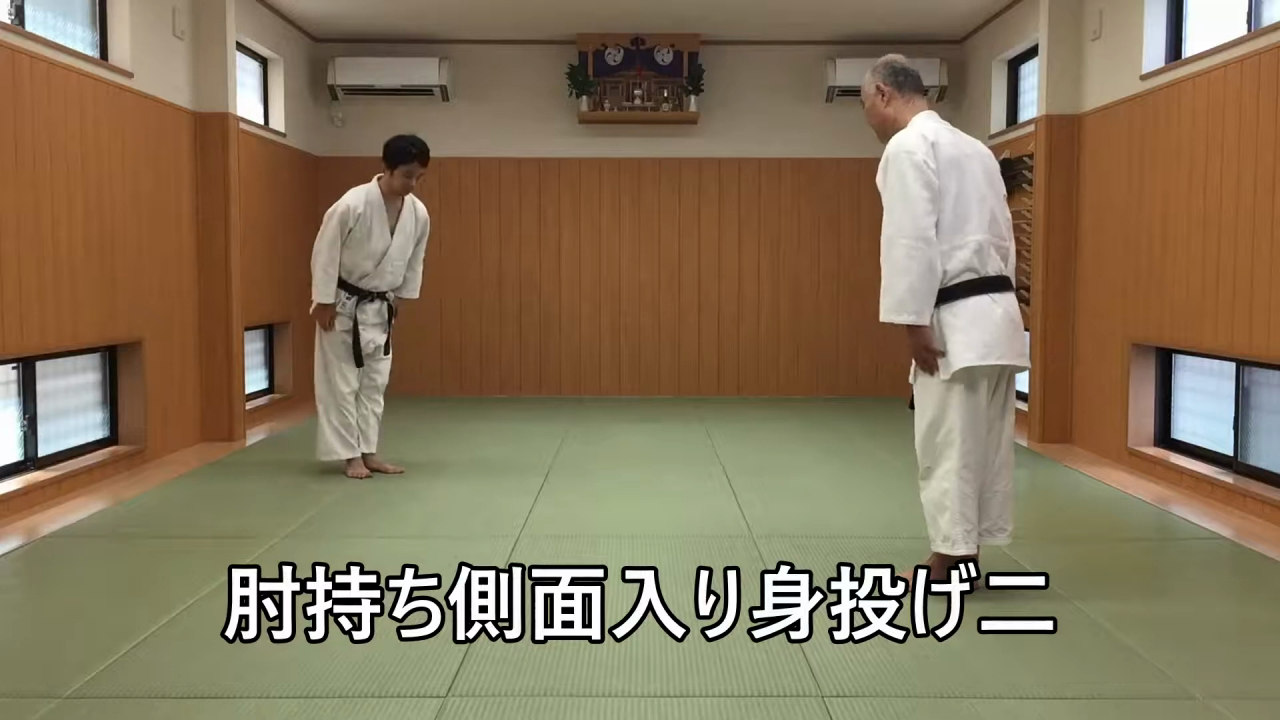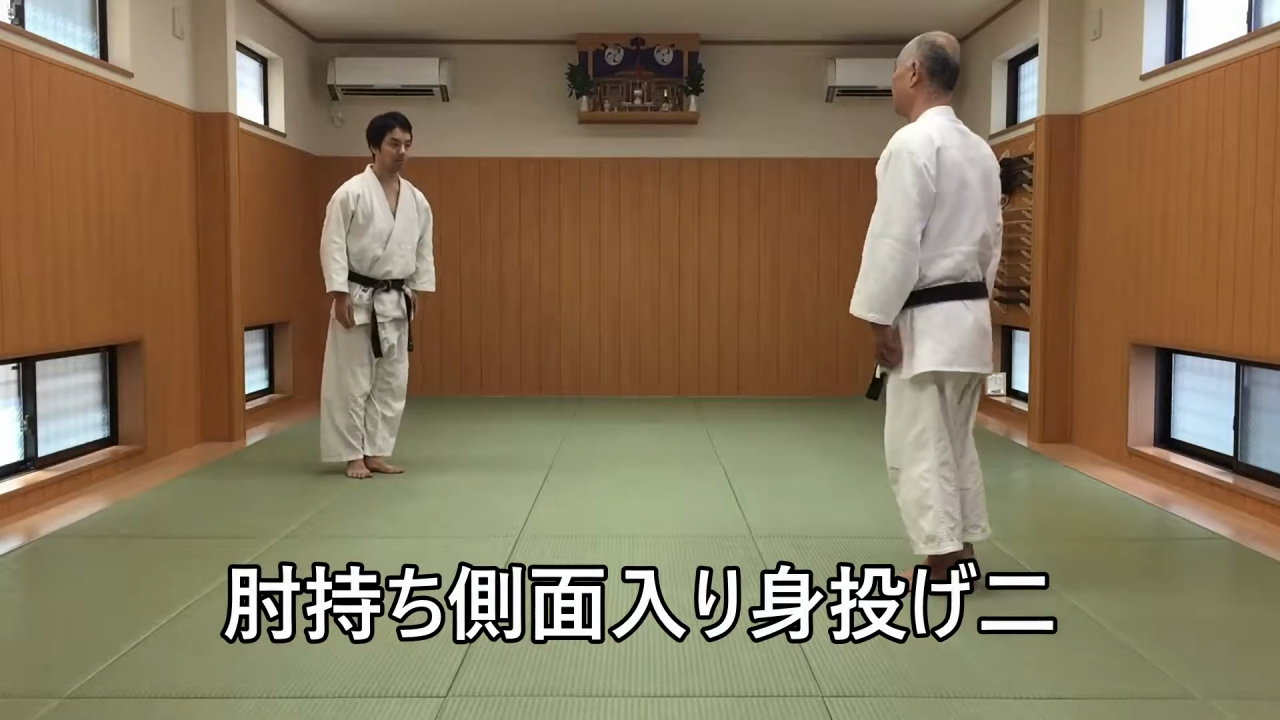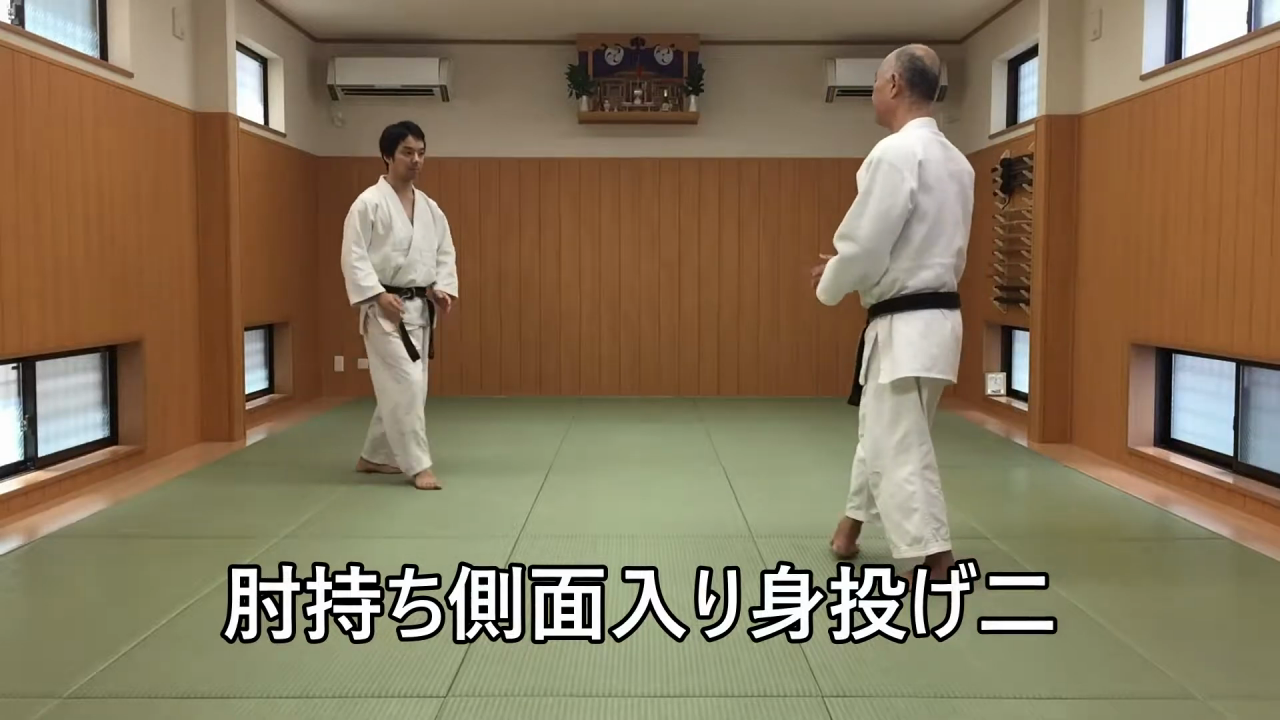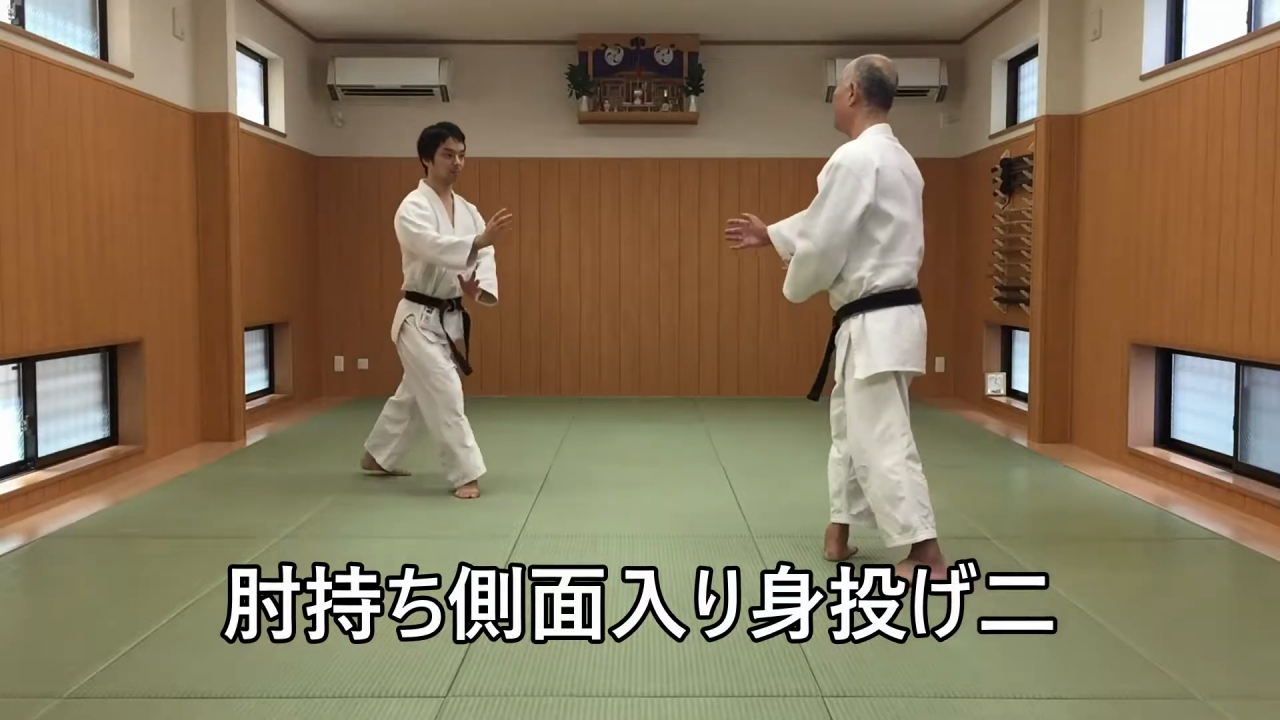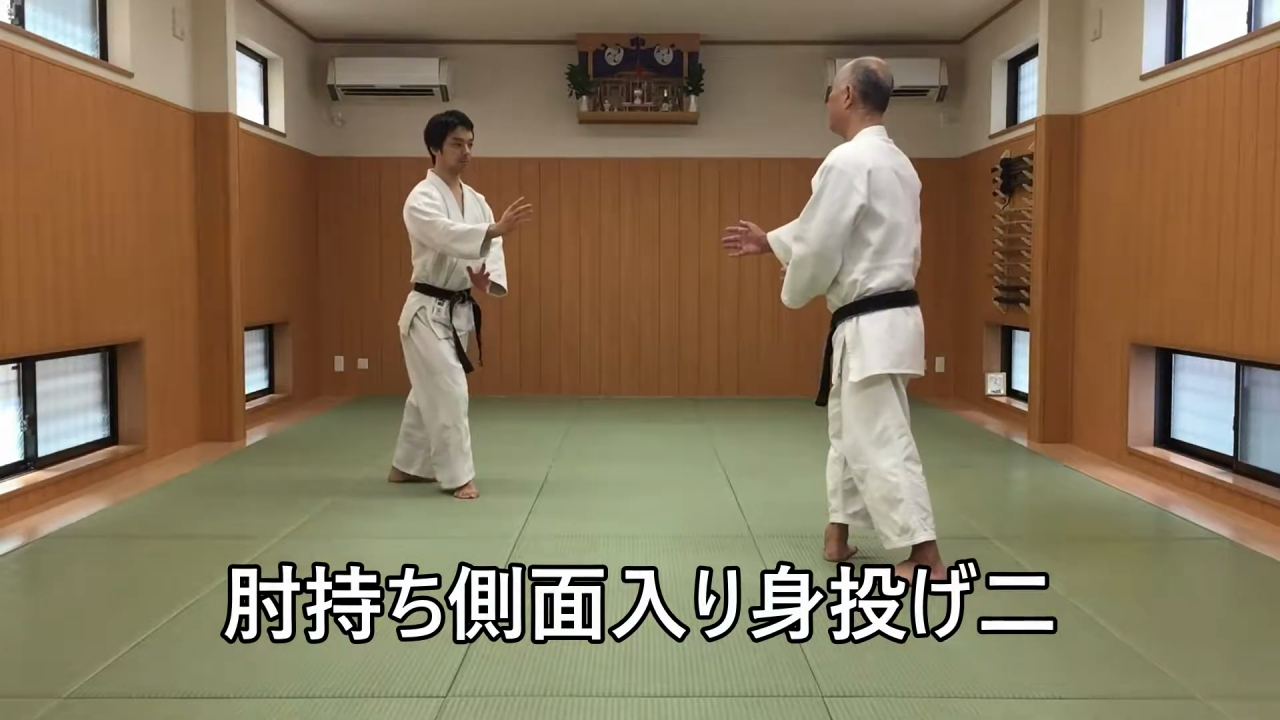
dt=0.4s
person 1, frame 1
left shoulder: (908, 146)
right shoulder: (974, 148)
left elbow: (911, 240)
right elbow: (1001, 234)
left wrist: (913, 321)
left hip: (957, 316)
right hip: (997, 309)
left knee: (948, 445)
right knee: (986, 443)
left ankle: (951, 559)
right ankle: (964, 551)
person 1, frame 2
left shoulder: (913, 143)
right shoulder: (979, 150)
left elbow: (894, 241)
right elbow: (990, 238)
left wrist: (881, 319)
left hip: (927, 317)
right hip: (970, 312)
left knee: (917, 447)
right knee: (953, 442)
left ankle: (944, 558)
right ankle: (960, 547)
person 1, frame 3
left shoulder: (896, 153)
right shoulder: (954, 160)
left elbow: (864, 244)
left wrist: (830, 287)
right wrist: (845, 267)
left hip: (905, 324)
right hip: (936, 314)
left knee: (900, 449)
right knee: (879, 432)
left ankle: (936, 560)
right ankle: (851, 528)
person 1, frame 4
left shoulder: (856, 158)
right shoulder: (897, 159)
left elbow: (824, 242)
left wrist: (795, 287)
right wrist: (771, 234)
left hip: (874, 322)
right hip: (888, 315)
left knee: (882, 443)
right knee: (850, 430)
left ankle: (927, 553)
right ankle: (839, 533)
person 1, frame 5
left shoulder: (848, 161)
right shoulder: (896, 162)
left elbow: (819, 245)
left wrist: (793, 293)
right wrist: (769, 241)
left hip: (870, 324)
right hip: (886, 316)
left knee: (880, 444)
right knee: (849, 433)
left ankle: (926, 556)
right ankle: (839, 533)
person 2, frame 1
left shoulder: (418, 213)
right shoulder: (353, 205)
left elbow: (413, 261)
right elbow: (325, 254)
left wrist: (400, 298)
right wrist: (324, 303)
left hip: (379, 308)
right hip: (344, 303)
left knee: (374, 384)
right knee: (341, 383)
left ankle: (368, 452)
right ankle: (350, 455)
person 2, frame 2
left shoulder: (416, 200)
right shoulder: (352, 193)
left elbow: (423, 251)
right elbow: (333, 245)
left wrist: (416, 292)
right wrist: (340, 295)
left hip: (396, 301)
right hip: (359, 299)
left knee: (392, 384)
right knee: (351, 382)
left ankle: (376, 452)
right ankle: (352, 455)
person 2, frame 3
left shoulder: (429, 208)
right shoulder: (369, 203)
left elbow: (444, 254)
right elbow: (353, 257)
left wrist: (443, 289)
right wrist: (378, 296)
left hip: (419, 308)
right hip: (385, 310)
left knee: (411, 388)
right knee: (405, 387)
left ankle: (374, 456)
right ankle: (418, 465)
person 2, frame 4
left shoulder: (467, 210)
right shoulder: (413, 207)
left elbow: (485, 256)
right elbow: (432, 246)
left wrist: (480, 285)
right wrist: (480, 240)
left hip: (450, 317)
right hip: (420, 317)
left knee: (415, 395)
right knee: (446, 394)
left ankle: (378, 455)
right ankle: (466, 472)
person 2, frame 5
left shoulder: (475, 200)
right shoulder: (422, 199)
left elbow: (490, 247)
right elbow: (446, 235)
left wrist: (489, 277)
right wrist: (497, 229)
left hip: (458, 309)
right hip: (429, 310)
left knee: (429, 393)
right knee: (448, 393)
left ankle: (407, 466)
right ankle: (457, 475)
